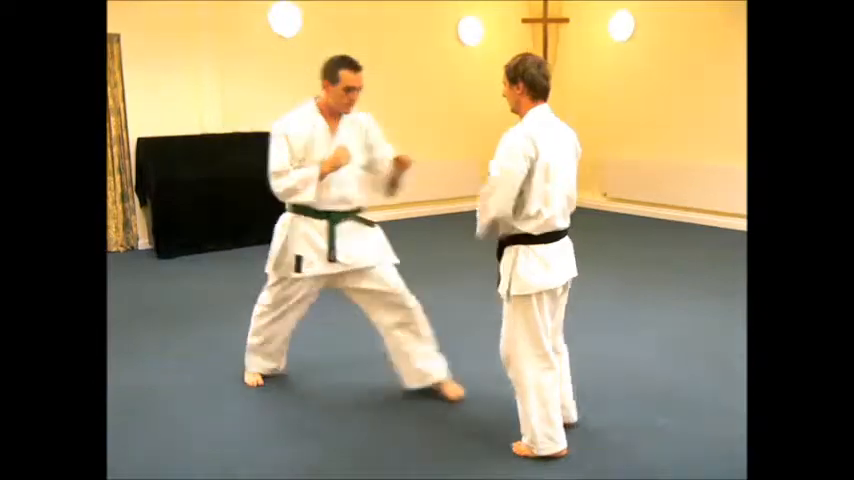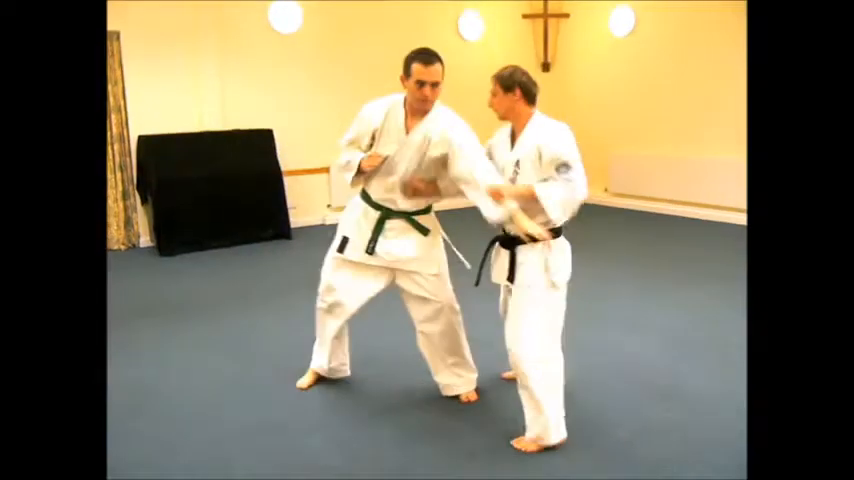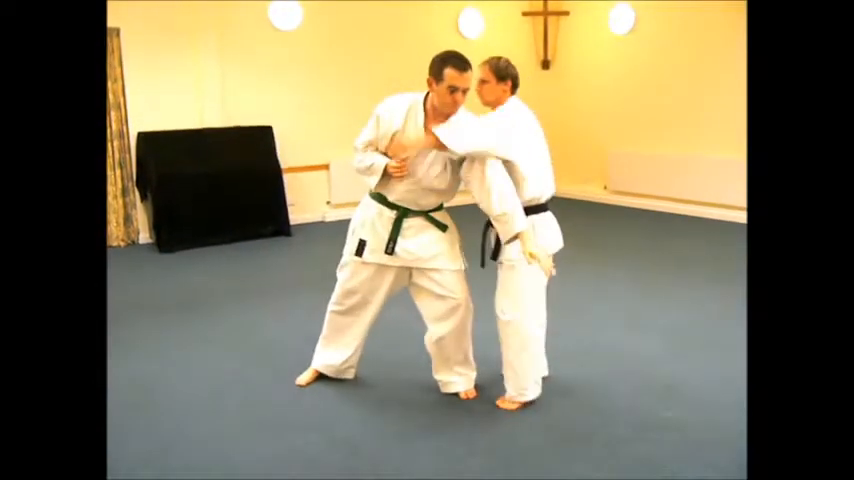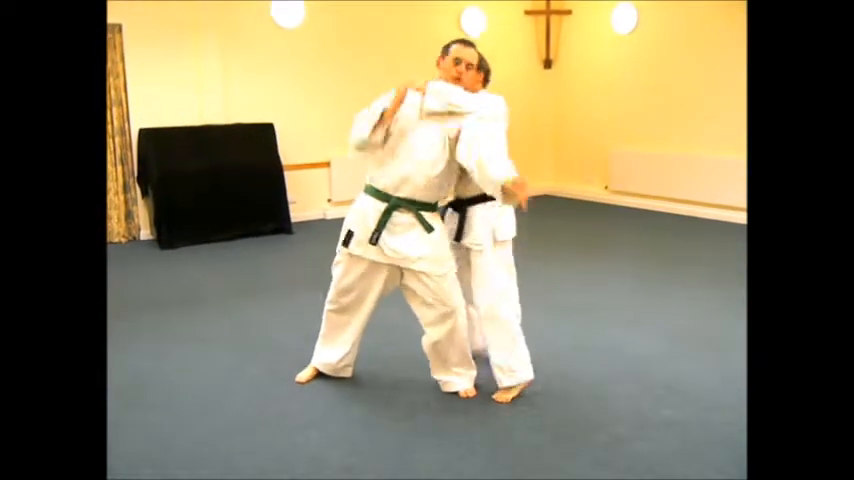
dt=0.4s
person 1, frame 1
left shoulder: (520, 138)
right shoulder: (564, 132)
left elbow: (497, 202)
left wrist: (483, 216)
left hip: (530, 257)
right hip: (559, 249)
left knee: (527, 351)
right knee: (551, 342)
left ankle: (546, 440)
right ankle: (562, 411)
person 1, frame 2
left shoulder: (552, 134)
right shoulder: (501, 137)
left elbow: (574, 187)
left wrist: (519, 192)
left hip: (542, 253)
right hip: (512, 249)
left knee: (531, 342)
right knee: (515, 324)
left ankle: (546, 430)
right ankle: (525, 371)
person 1, frame 3
left shoulder: (513, 116)
right shoulder: (502, 118)
left elbow: (476, 137)
left hip: (529, 228)
left knee: (516, 308)
right knee: (522, 305)
left ankle: (522, 386)
right ankle: (532, 367)
person 1, frame 4
left shoulder: (491, 105)
left hip: (486, 214)
right hip: (461, 212)
left knee: (493, 296)
left ankle: (514, 374)
right ankle: (473, 341)
person 2, frame 1
left shoulder: (362, 123)
right shoulder: (289, 126)
left elbow: (381, 170)
right elbow: (282, 184)
left wrist: (396, 167)
right wrist: (323, 168)
left hip: (355, 230)
right hip: (307, 231)
left knee: (396, 300)
right knee: (281, 302)
left ankle: (432, 373)
right ankle: (260, 362)
person 2, frame 2
left shoulder: (450, 128)
right shoulder: (376, 112)
left elbow: (478, 174)
right elbow: (347, 153)
left wrist: (510, 213)
right wrist: (361, 163)
left hip: (415, 229)
right hip: (367, 219)
left knee: (437, 308)
right knee: (335, 294)
left ankle: (458, 379)
right ankle: (326, 364)
person 2, frame 3
right shoulder: (393, 110)
left elbow: (494, 186)
right elbow: (362, 152)
left wrist: (522, 237)
right wrist: (385, 166)
left hip: (428, 227)
right hip: (380, 218)
left knee: (452, 304)
right knee: (352, 296)
left ankle: (456, 376)
right ankle: (327, 362)
person 2, frame 4
left shoulder: (468, 116)
right shoulder: (402, 99)
left elbow: (484, 159)
right elbow: (360, 136)
left wrist: (508, 182)
right wrist: (388, 113)
left hip: (420, 225)
right hip: (372, 213)
left knee: (445, 306)
right knee: (347, 294)
left ankle: (456, 376)
right ankle: (328, 362)
